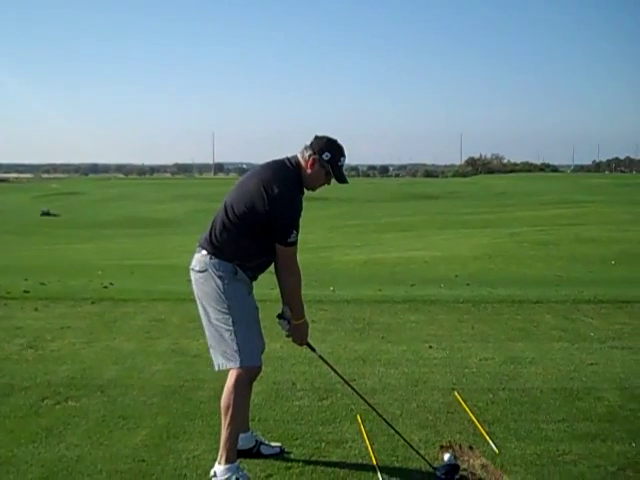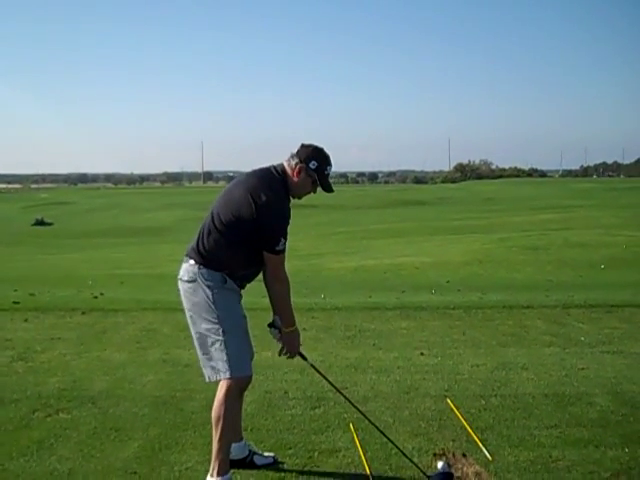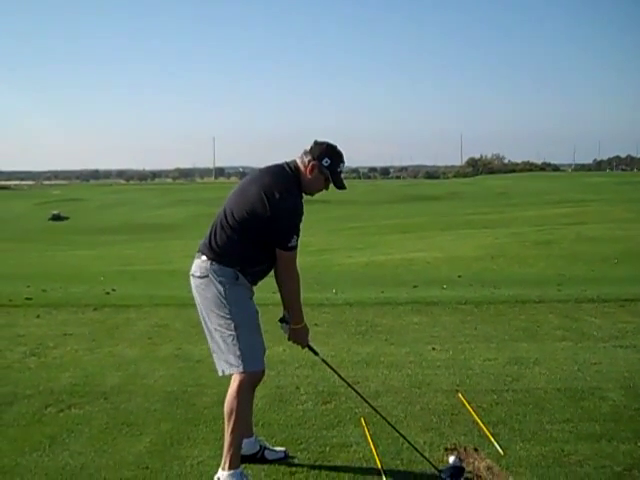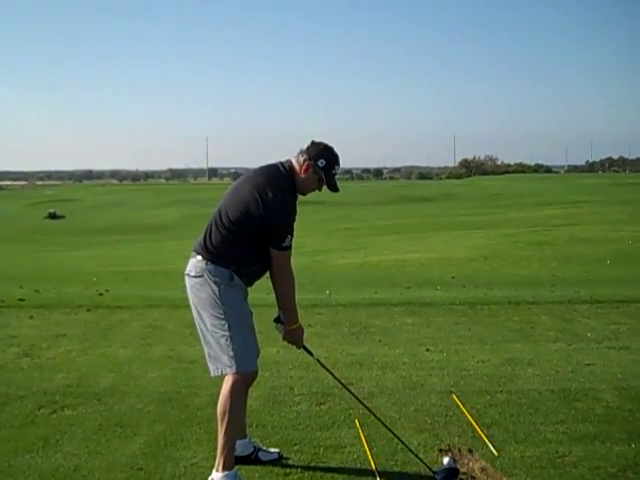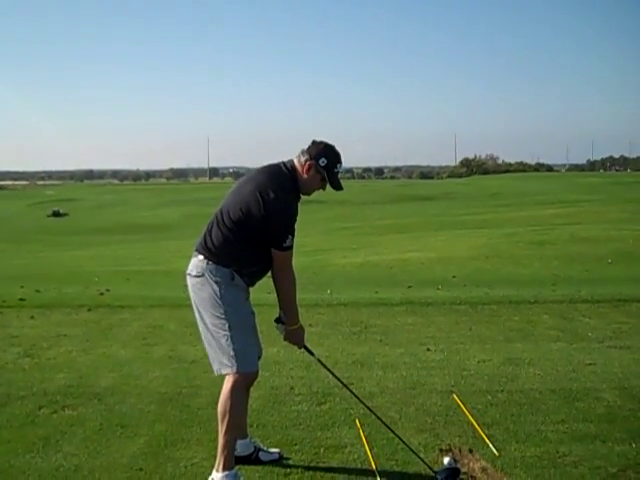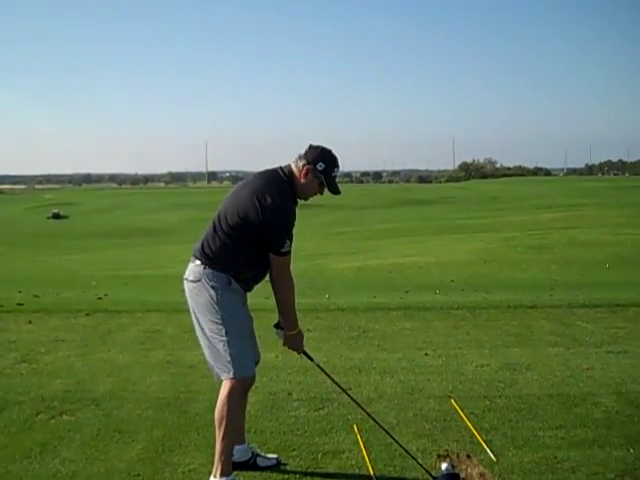
dt=0.7s
person 1, frame 1
left shoulder: (277, 174)
right shoulder: (286, 191)
left elbow: (279, 257)
right elbow: (287, 265)
left wrist: (287, 306)
right wrist: (299, 318)
left hip: (227, 270)
right hip: (221, 272)
left knee: (248, 360)
right knee: (244, 366)
left ankle: (243, 438)
person 1, frame 2
left shoulder: (263, 182)
right shoulder: (273, 200)
left elbow: (267, 265)
right elbow: (275, 274)
left wrist: (280, 317)
right wrist: (290, 327)
left hip: (215, 279)
right hip: (209, 282)
left knee: (237, 371)
right knee: (235, 376)
left ankle: (236, 448)
person 1, frame 3
left shoulder: (275, 178)
right shoulder: (286, 197)
left elbow: (278, 261)
right elbow: (287, 270)
left wrist: (289, 313)
right wrist: (298, 322)
left hip: (224, 273)
right hip: (221, 277)
left knee: (250, 365)
right knee: (248, 371)
left ankle: (247, 443)
person 1, frame 4
left shoulder: (270, 178)
right shoulder: (279, 195)
left elbow: (272, 260)
right elbow: (281, 269)
left wrist: (285, 314)
right wrist: (292, 322)
left hip: (217, 273)
right hip: (216, 277)
left knee: (244, 366)
right knee: (241, 371)
left ankle: (240, 444)
person 1, frame 5
left shoulder: (272, 177)
right shoulder: (281, 196)
right elbow: (282, 270)
right wrist: (293, 322)
left hip: (221, 274)
right hip: (217, 277)
left knee: (246, 365)
right knee: (241, 371)
left ankle: (240, 445)
person 1, frame 6
left shoulder: (270, 182)
right shoulder: (278, 202)
right elbow: (280, 274)
right wrist: (292, 327)
left hip: (219, 279)
right hip: (215, 283)
left knee: (243, 370)
right knee: (238, 376)
left ankle: (238, 451)
